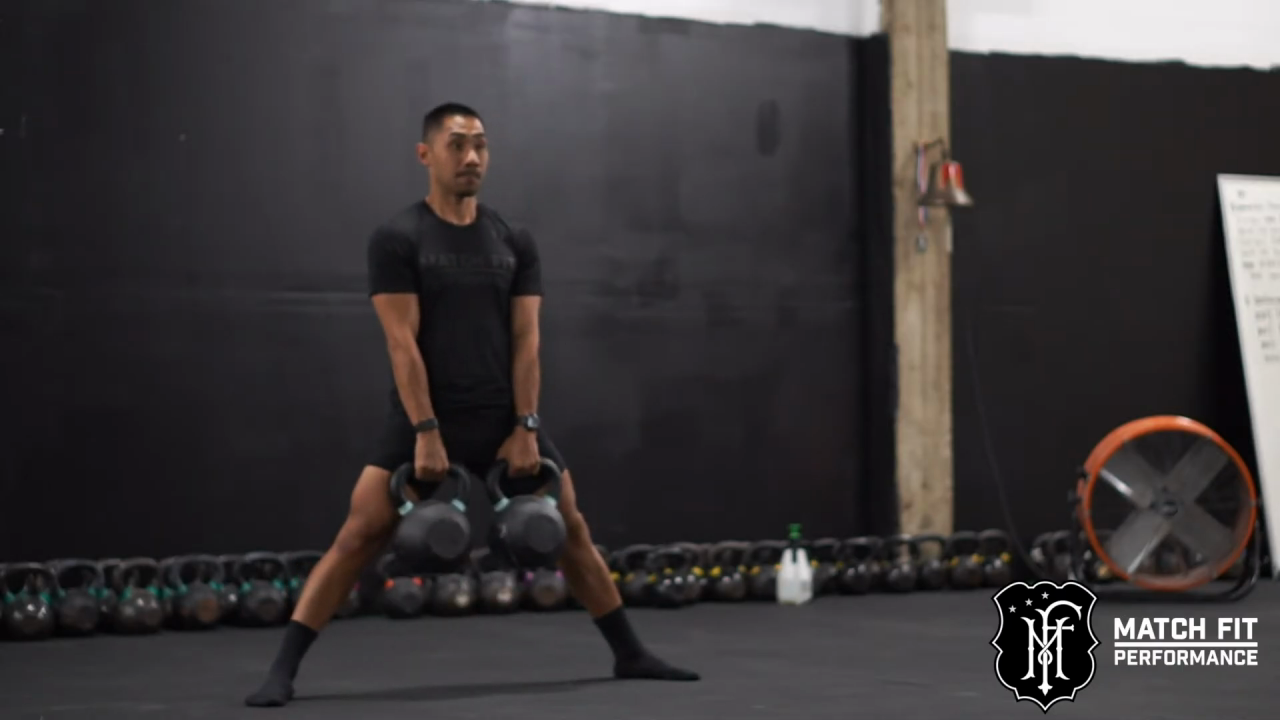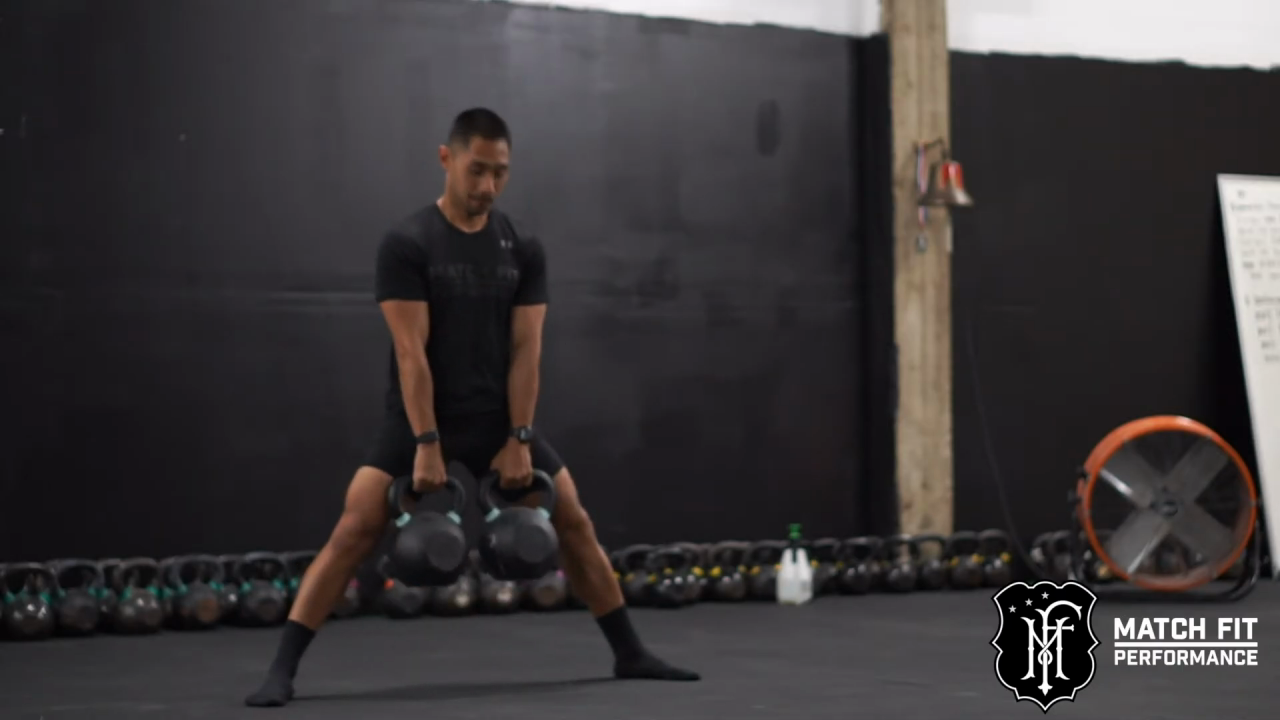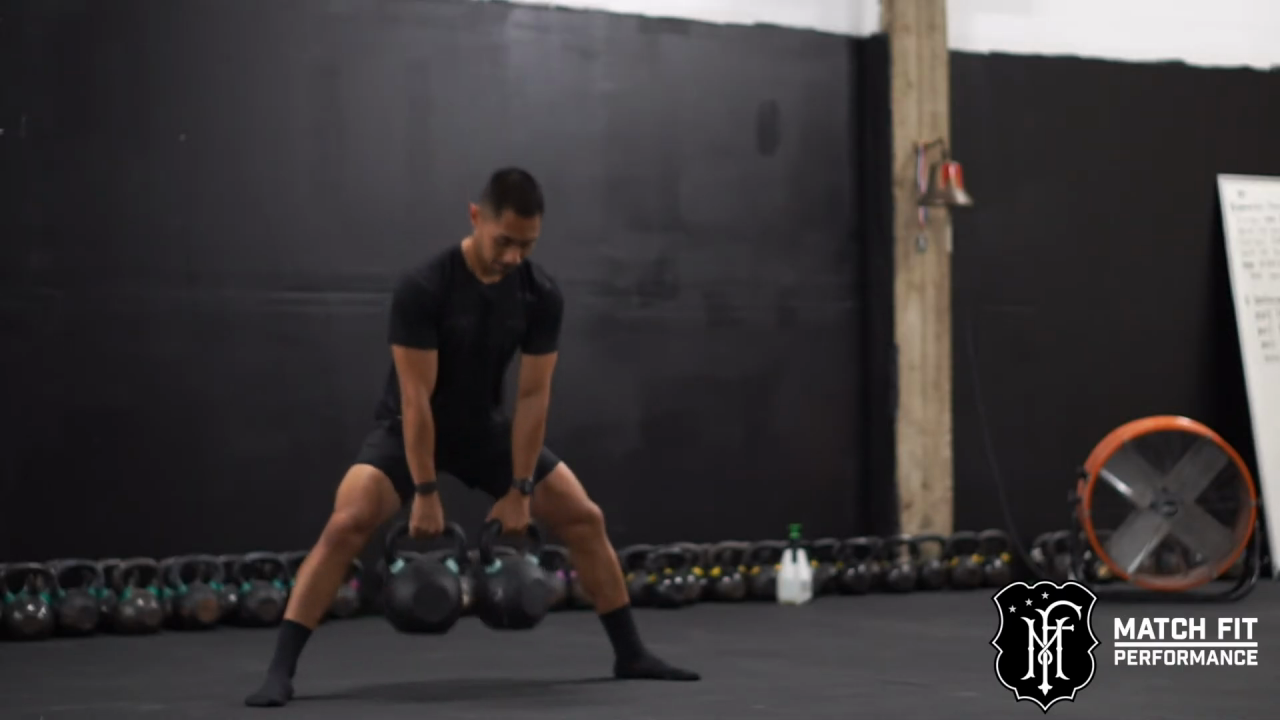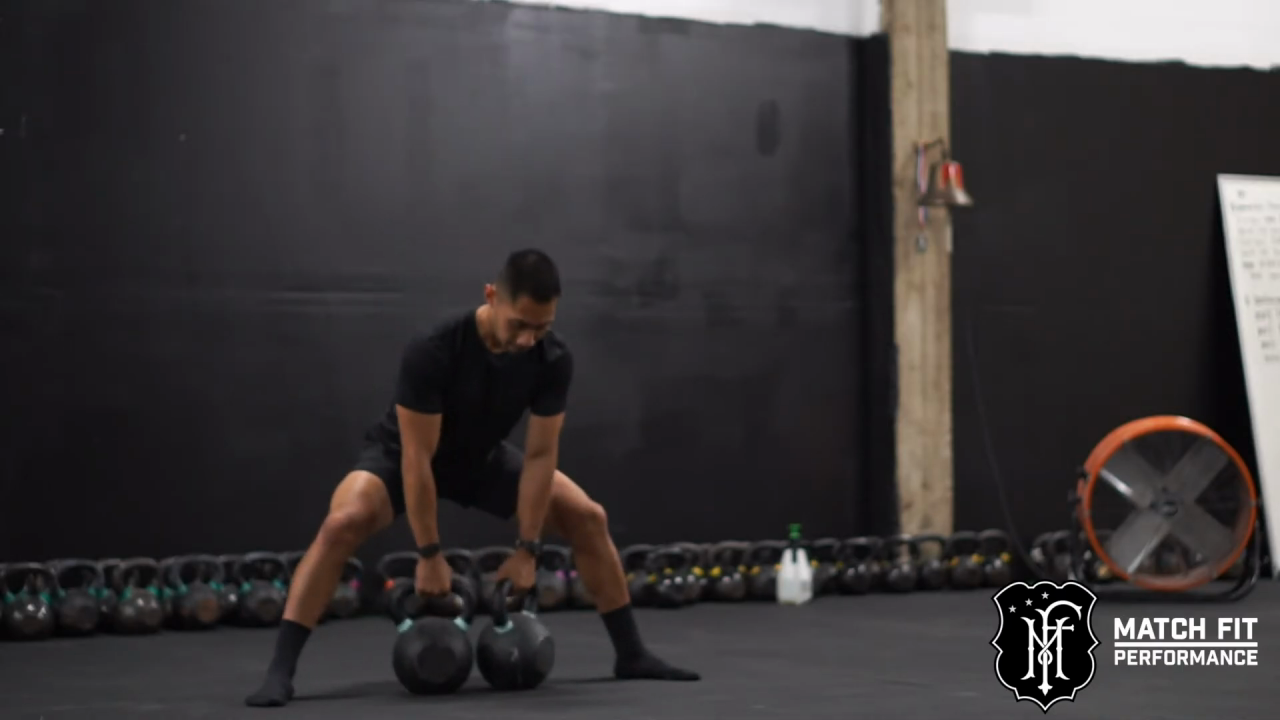
dt=0.4s
person 1, frame 1
left shoulder: (515, 243)
right shoulder: (397, 239)
left elbow: (525, 341)
right elbow: (403, 343)
left wrist: (525, 430)
right wrist: (426, 433)
left hip: (503, 419)
right hip: (425, 420)
left knee: (571, 531)
right knee: (358, 537)
left ankle: (631, 654)
right ankle: (282, 670)
person 1, frame 2
left shoulder: (523, 248)
right shoulder: (406, 244)
left elbow: (525, 351)
right elbow: (411, 352)
left wrist: (519, 441)
right wrist: (427, 445)
left hip: (496, 419)
right hip: (418, 418)
left knee: (574, 526)
right knee: (354, 532)
left ankle: (630, 654)
right ankle: (281, 671)
person 1, frame 3
left shoulder: (543, 296)
right shoulder: (422, 288)
left elbow: (533, 395)
right elbow: (416, 399)
left wrist: (520, 490)
right wrist: (424, 492)
left hip: (486, 429)
right hip: (407, 430)
left knee: (585, 519)
right knee: (346, 524)
left ankle: (631, 653)
right ankle: (280, 670)
person 1, frame 4
left shoulder: (554, 360)
right shoulder: (431, 352)
left elbow: (540, 455)
right elbow: (416, 460)
left wrist: (526, 551)
right wrist: (430, 557)
left hip: (483, 457)
right hip: (402, 454)
left knee: (589, 518)
right knee: (343, 524)
left ankle: (631, 654)
right ankle: (281, 670)
